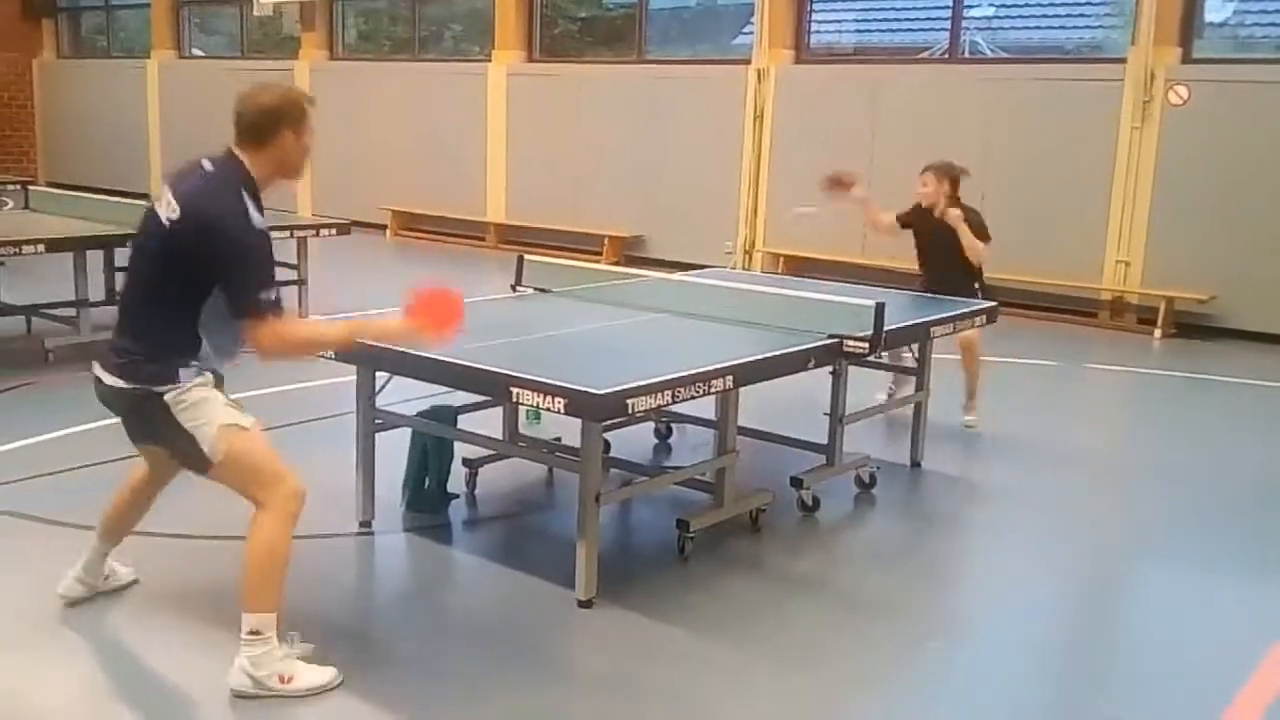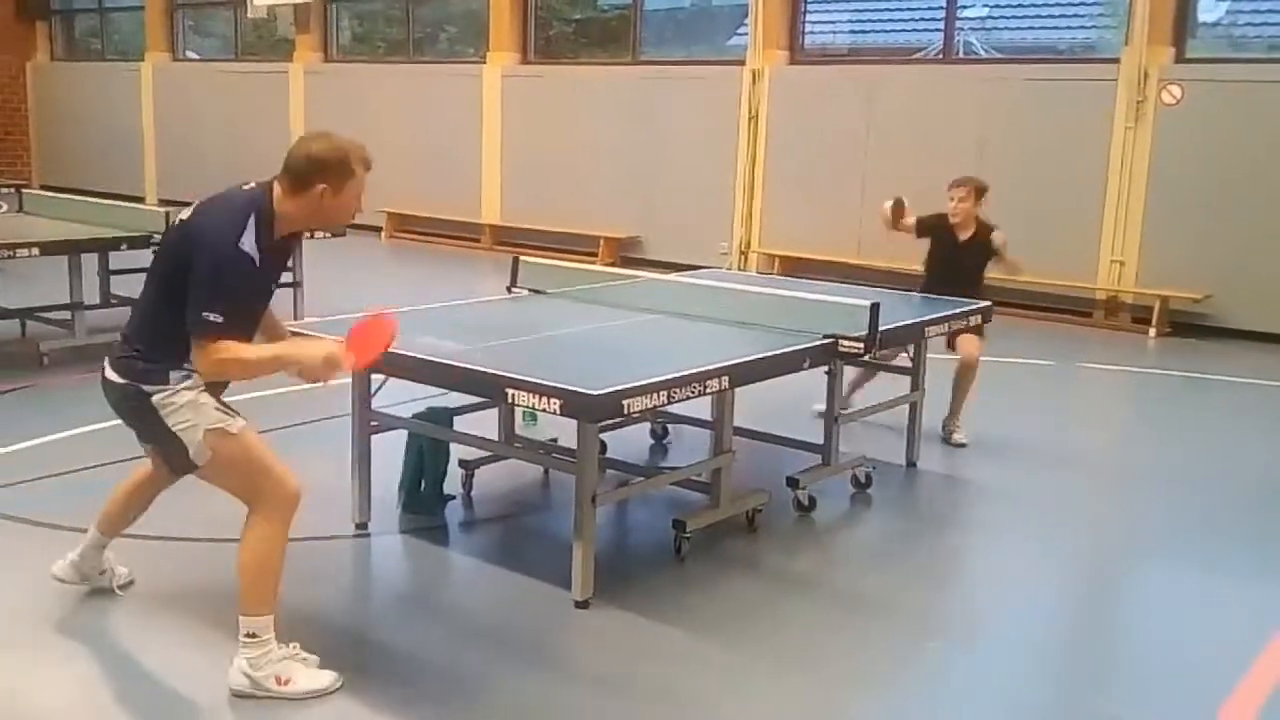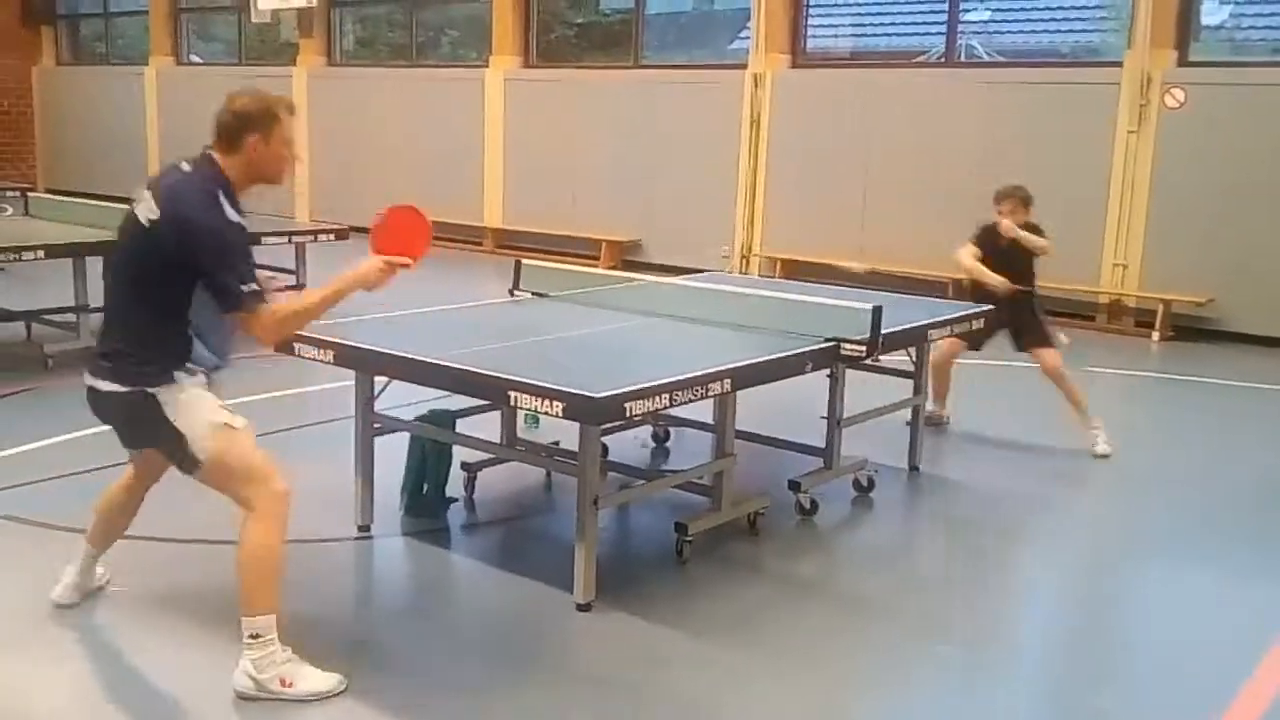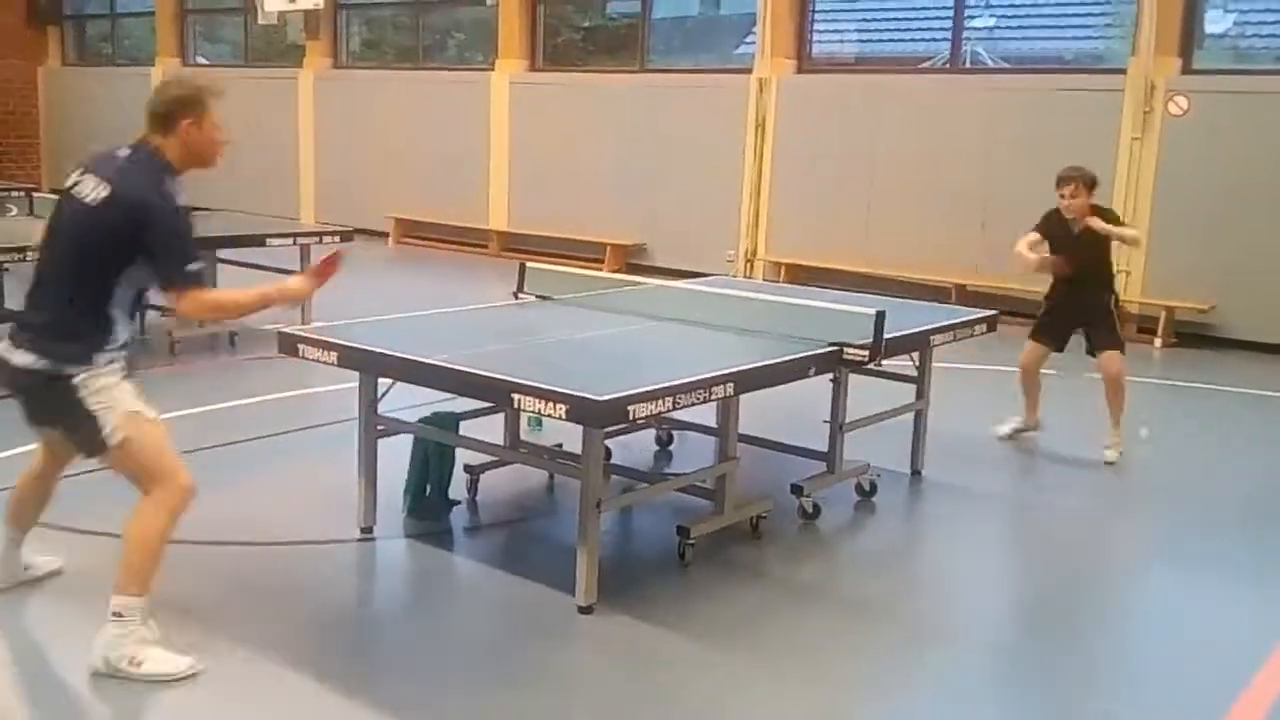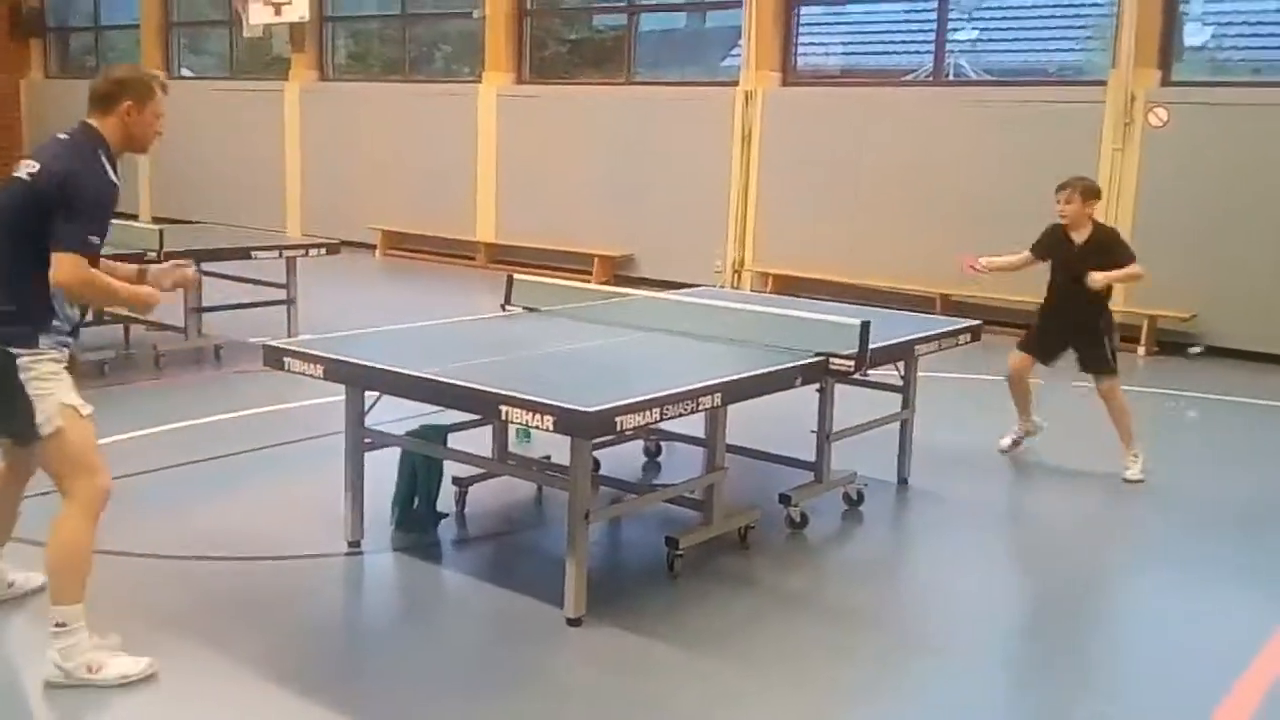
dt=0.3s
person 1, frame 1
left shoulder: (198, 178)
right shoulder: (235, 221)
right elbow: (272, 341)
left wrist: (210, 300)
right wrist: (368, 328)
left hip: (129, 367)
right hip: (164, 383)
left knee: (160, 466)
right knee: (281, 493)
left ankle: (89, 573)
right ankle: (259, 657)
person 1, frame 2
left shoulder: (268, 216)
right shoulder: (231, 241)
right elbow: (213, 360)
left wrist: (289, 342)
right wrist: (302, 356)
left hip: (153, 369)
right hip: (159, 382)
left knee: (167, 467)
right knee: (277, 493)
left ankle: (86, 561)
right ankle: (258, 660)
person 1, frame 3
left shoulder: (180, 179)
right shoulder: (209, 219)
right elbow: (264, 328)
left wrist: (260, 300)
right wrist: (351, 281)
left hip: (118, 373)
right hip: (155, 384)
left knee: (146, 469)
right knee: (268, 495)
left ankle: (80, 576)
right ankle: (262, 660)
person 1, frame 4
left shoulder: (103, 167)
right shoulder: (155, 203)
right elbow: (198, 307)
left wrist: (124, 287)
right wrist: (279, 292)
right hip: (72, 366)
left knee: (56, 452)
right knee: (169, 484)
right ankle: (121, 637)
person 1, frame 5
left shoulder: (56, 154)
right shoulder: (89, 175)
right elbow: (67, 277)
left wrist: (138, 274)
right wrist: (138, 297)
right knee: (87, 487)
right ankle: (71, 647)
person 2, frame 1
left shoulder: (971, 217)
right shoulder: (922, 213)
left elbow: (978, 259)
right elbow: (882, 225)
left wrist: (959, 226)
right wrist: (862, 198)
left hip: (967, 291)
right hip: (932, 290)
left knee: (968, 339)
left ankle: (970, 404)
right ankle: (898, 384)
person 2, frame 2
left shoulder: (988, 233)
right shoulder: (938, 221)
left elbow: (1014, 270)
right elbow: (901, 225)
left wrist: (1003, 251)
right wrist: (890, 216)
left knee: (970, 355)
right knee: (884, 353)
left ankle: (952, 421)
right ankle: (844, 398)
person 2, frame 3
left shoulder: (1030, 232)
right shoulder: (987, 233)
left elbow: (1043, 248)
right elbow: (964, 258)
left wrist: (1015, 233)
right wrist: (990, 278)
left hip: (1022, 307)
right hip: (984, 305)
left knee: (1054, 367)
right knee: (941, 356)
left ankle: (1093, 428)
right ankle: (937, 410)
person 2, frame 4
left shoulder: (1106, 217)
right shoulder: (1053, 219)
left elbow: (1135, 238)
right elbow: (1023, 244)
left wrist: (1102, 227)
right wrist: (1031, 258)
left hip: (1100, 304)
right hip: (1061, 301)
left knee: (1113, 370)
right knee: (1028, 363)
left ankle: (1115, 436)
right ankle: (1030, 417)
person 2, frame 5
left shoulder: (1107, 237)
right shoulder: (1053, 234)
left elbow: (1137, 271)
right elbow: (1026, 259)
left wrist: (1109, 276)
right wrist: (991, 263)
left hip: (1092, 323)
right hip: (1052, 317)
left knee: (1109, 389)
right knee: (1015, 369)
left ankle: (1133, 454)
right ankle: (1026, 424)
